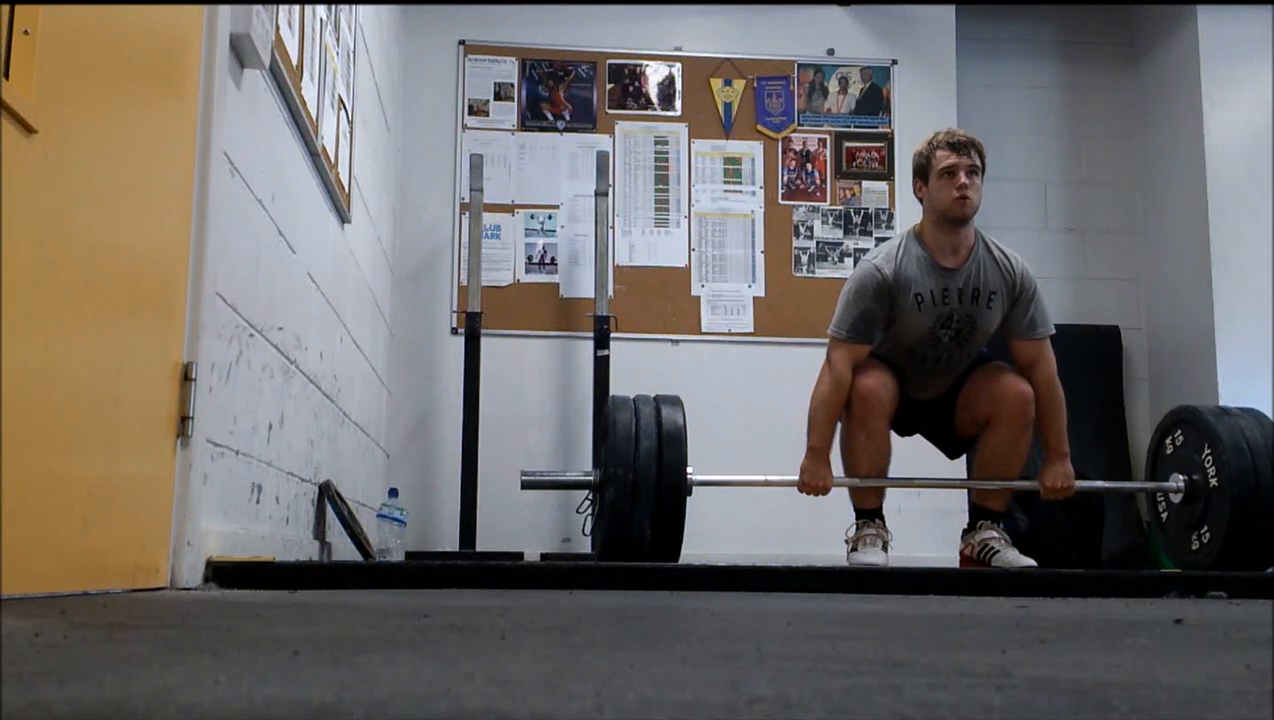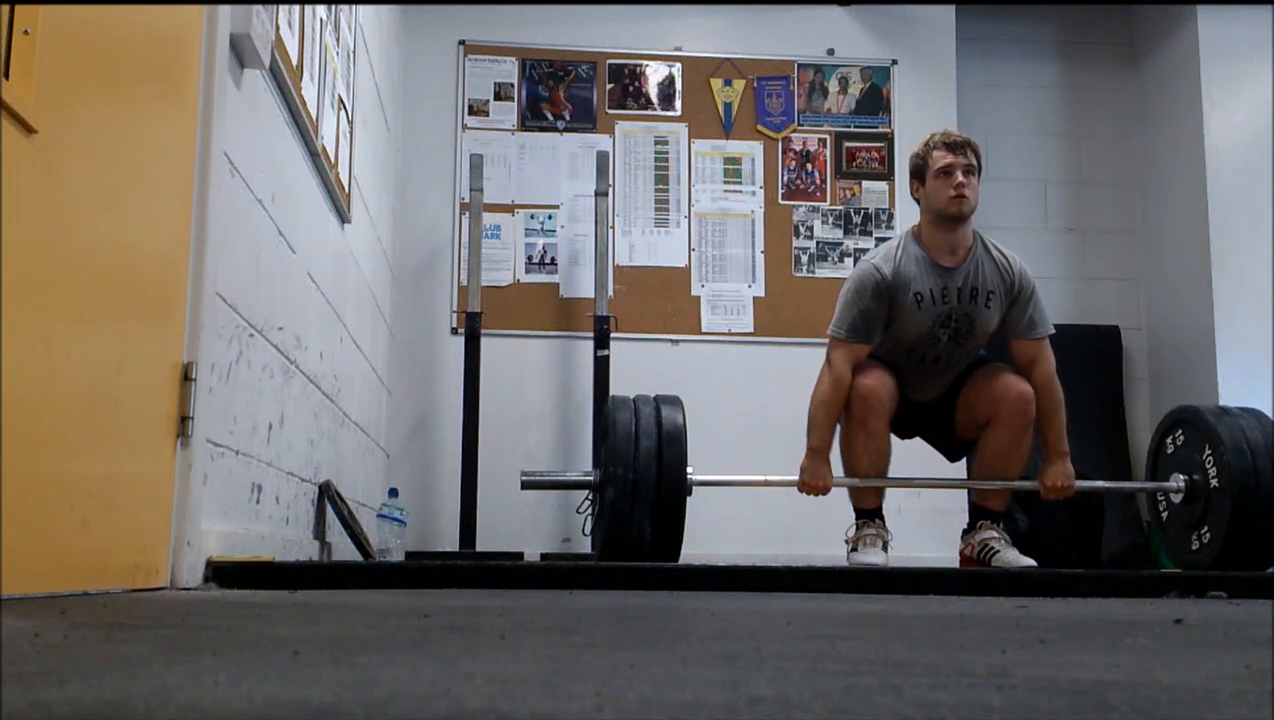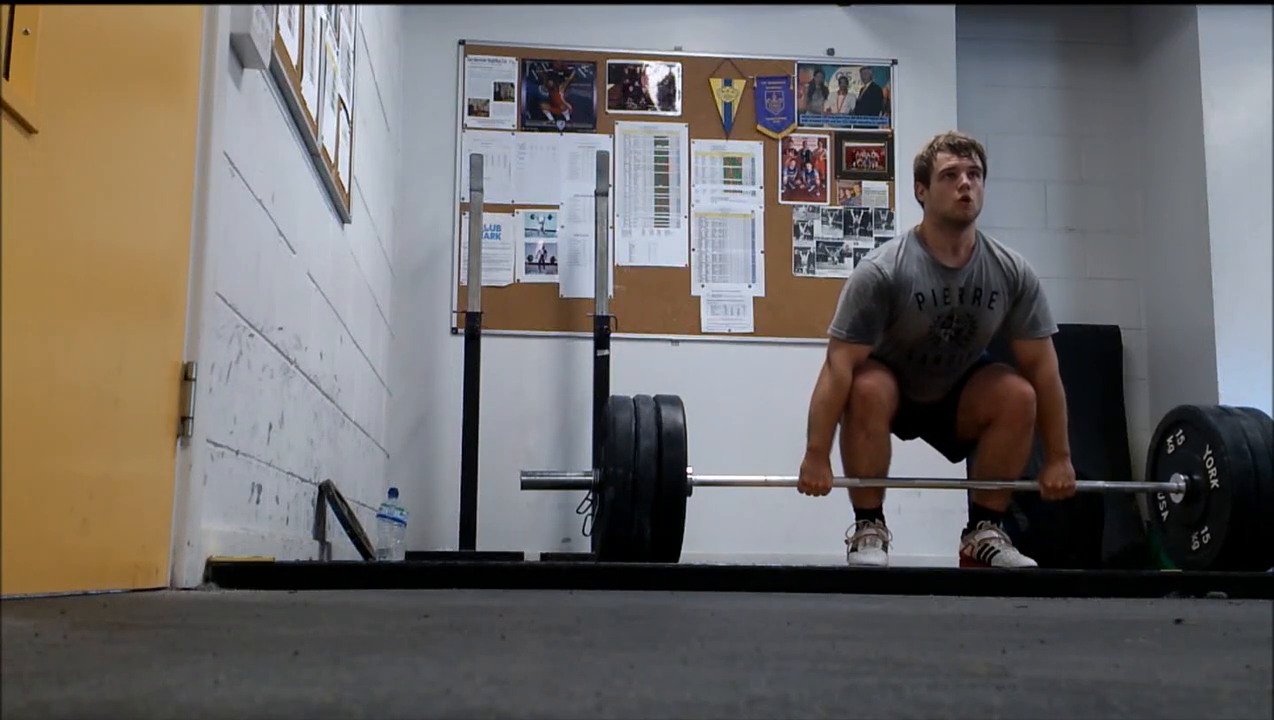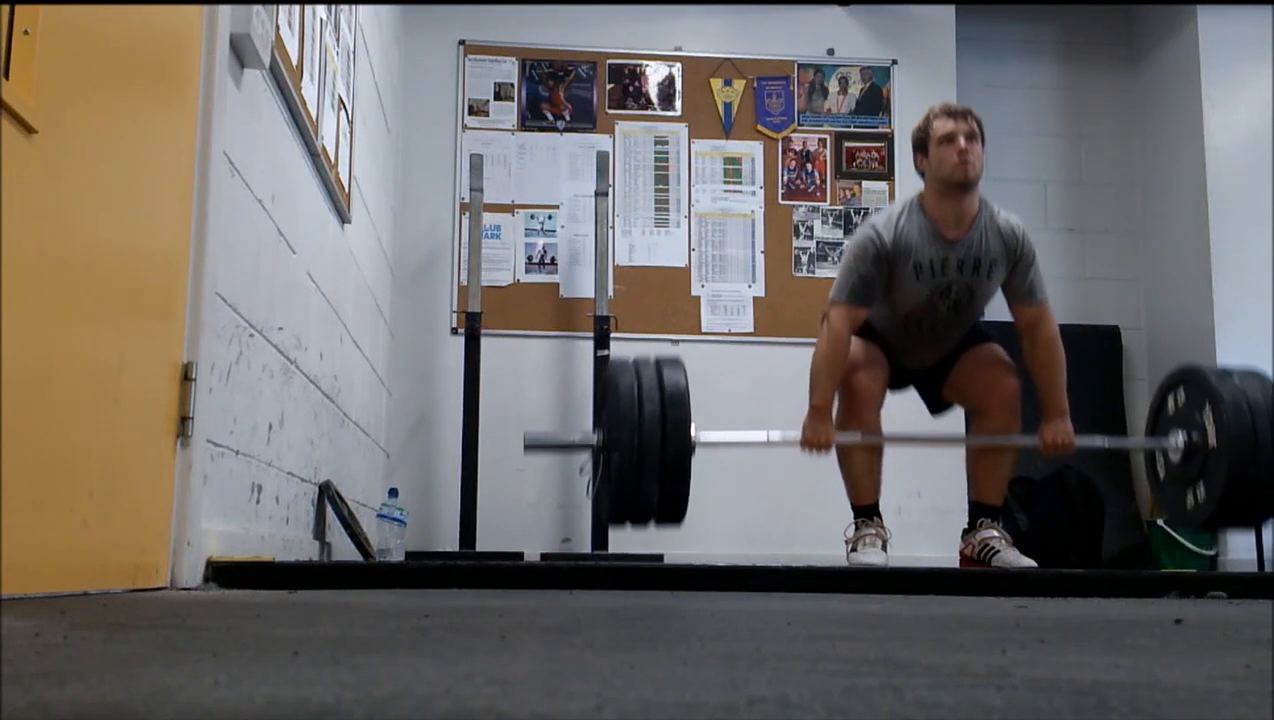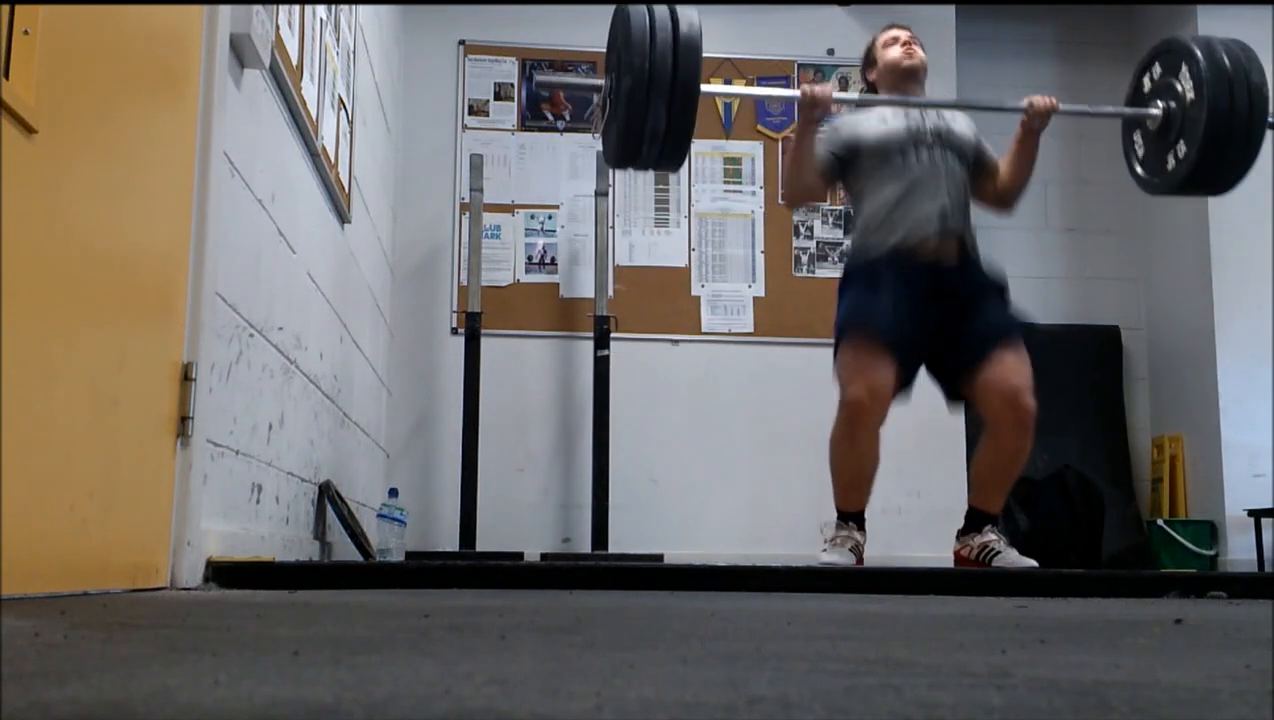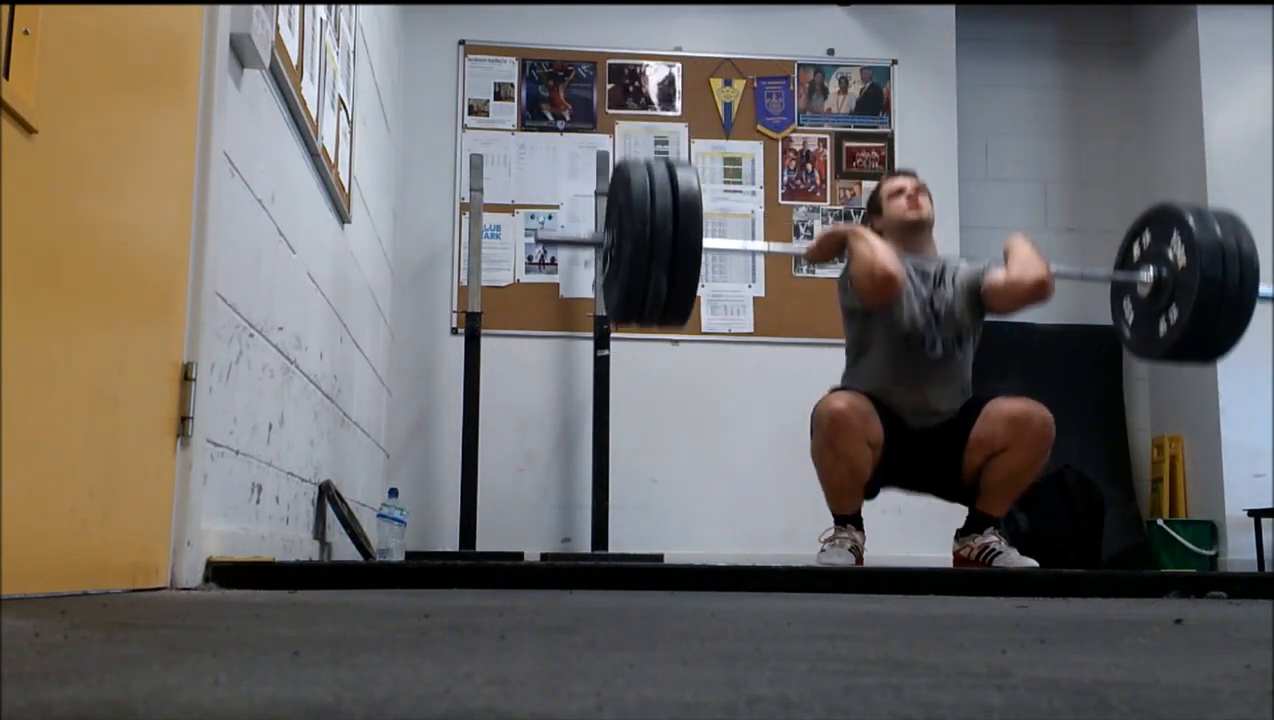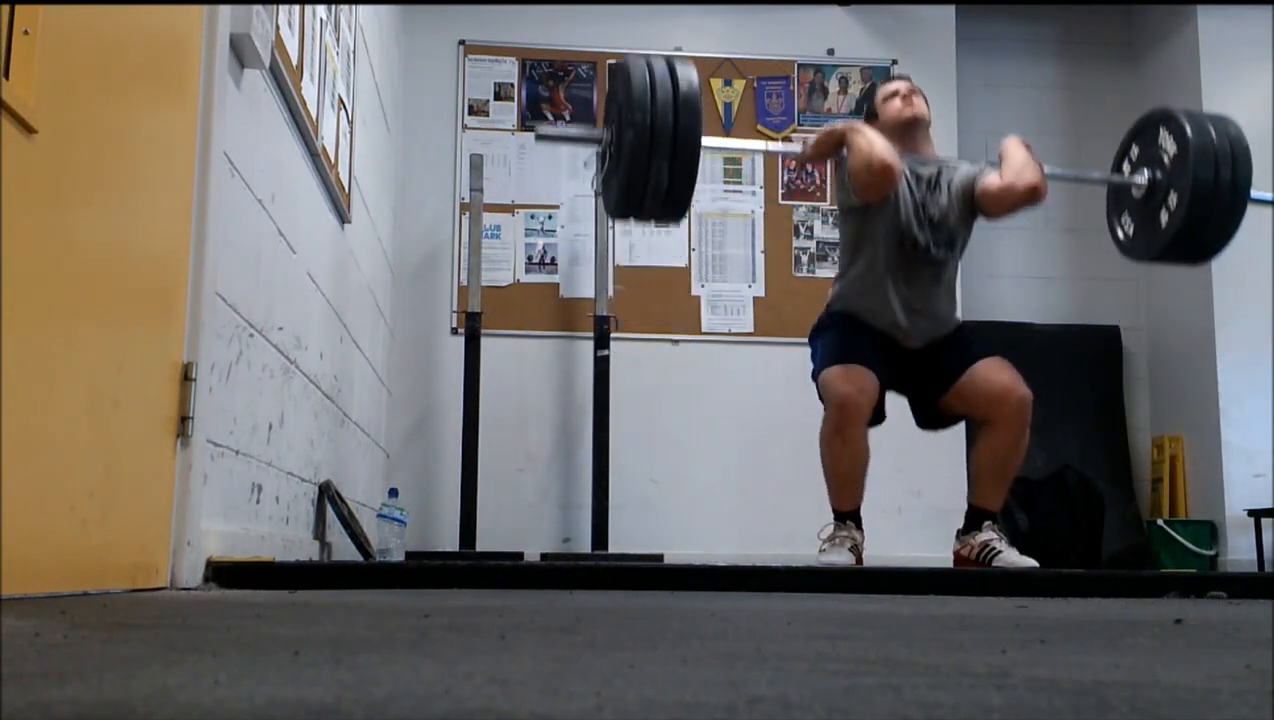
dt=0.7s
person 1, frame 1
left shoulder: (1009, 272)
right shoulder: (883, 269)
left elbow: (1040, 365)
right elbow: (839, 364)
left wrist: (1058, 458)
right wrist: (816, 456)
left hip: (955, 389)
right hip: (889, 385)
left knee: (1017, 395)
right knee: (867, 389)
left ankle: (983, 532)
right ankle: (869, 529)
person 1, frame 2
left shoulder: (1008, 272)
right shoulder: (881, 270)
left elbow: (1039, 365)
right elbow: (838, 365)
left wrist: (1058, 457)
right wrist: (816, 456)
left hip: (955, 393)
right hip: (888, 389)
left knee: (1017, 395)
right knee: (866, 389)
left ankle: (983, 532)
right ankle: (868, 529)
person 1, frame 3
left shoulder: (1012, 272)
right shoulder: (883, 270)
left elbow: (1042, 366)
right elbow: (839, 365)
left wrist: (1058, 458)
right wrist: (816, 456)
left hip: (957, 394)
right hip: (890, 388)
left knee: (1019, 397)
right knee: (866, 391)
left ankle: (983, 532)
right ankle: (868, 529)
person 1, frame 4
left shoulder: (1007, 234)
right shoulder: (885, 233)
left elbow: (1037, 325)
right elbow: (839, 322)
left wrist: (1055, 415)
right wrist: (819, 414)
left hip: (952, 338)
right hip: (879, 334)
left knee: (1002, 394)
right knee: (860, 387)
left ankle: (983, 534)
right ankle: (867, 531)
person 1, frame 5
left shoulder: (958, 123)
right shoulder: (856, 124)
left elbow: (1001, 194)
right elbow: (799, 193)
left wrist: (1030, 129)
right wrist: (809, 119)
left hip: (961, 275)
right hip: (886, 271)
left knee: (1015, 406)
right knee: (862, 399)
left ankle: (980, 535)
right ankle: (847, 533)
person 1, frame 6
left shoulder: (968, 280)
right shoulder: (866, 273)
left elbow: (1035, 284)
right elbow: (886, 277)
left wrist: (1016, 245)
right wrist: (851, 236)
left hip: (946, 430)
right hip: (875, 430)
left knee: (1032, 424)
right knee: (837, 413)
left ankle: (977, 537)
right ankle: (846, 535)
person 1, frame 7
left shoulder: (963, 179)
right shoulder: (863, 167)
left elbow: (1026, 188)
right elbow: (883, 167)
left wrist: (1012, 145)
right wrist: (845, 133)
left hip: (935, 334)
right hip: (859, 326)
left knee: (1011, 398)
right knee: (847, 399)
left ankle: (977, 534)
right ankle: (845, 532)
